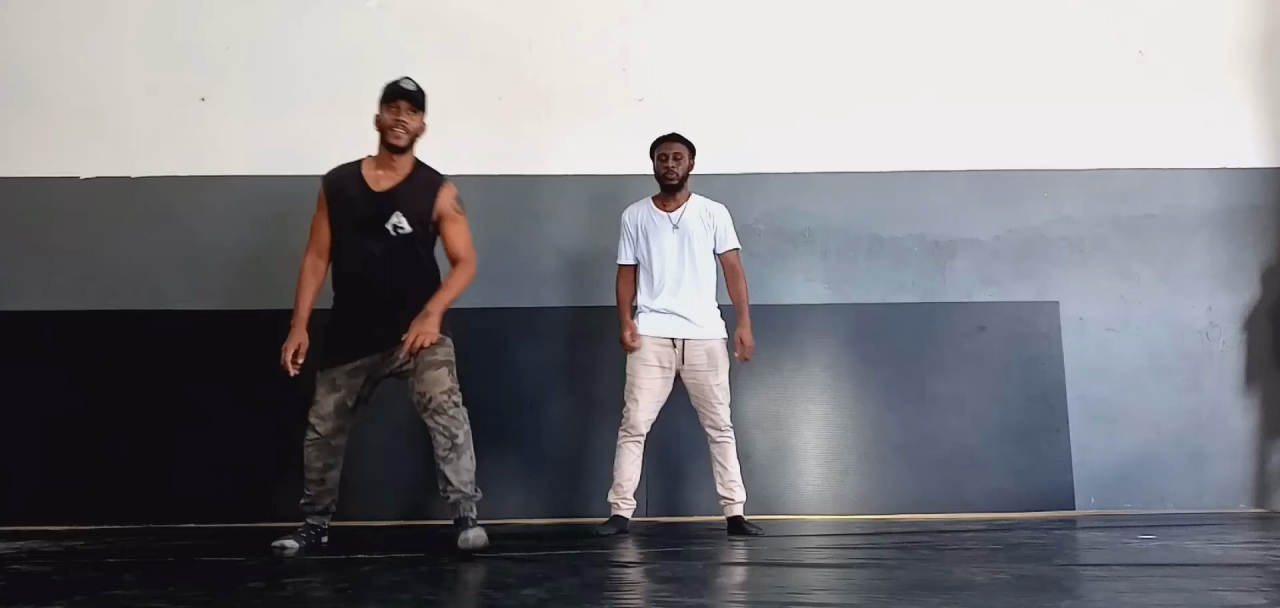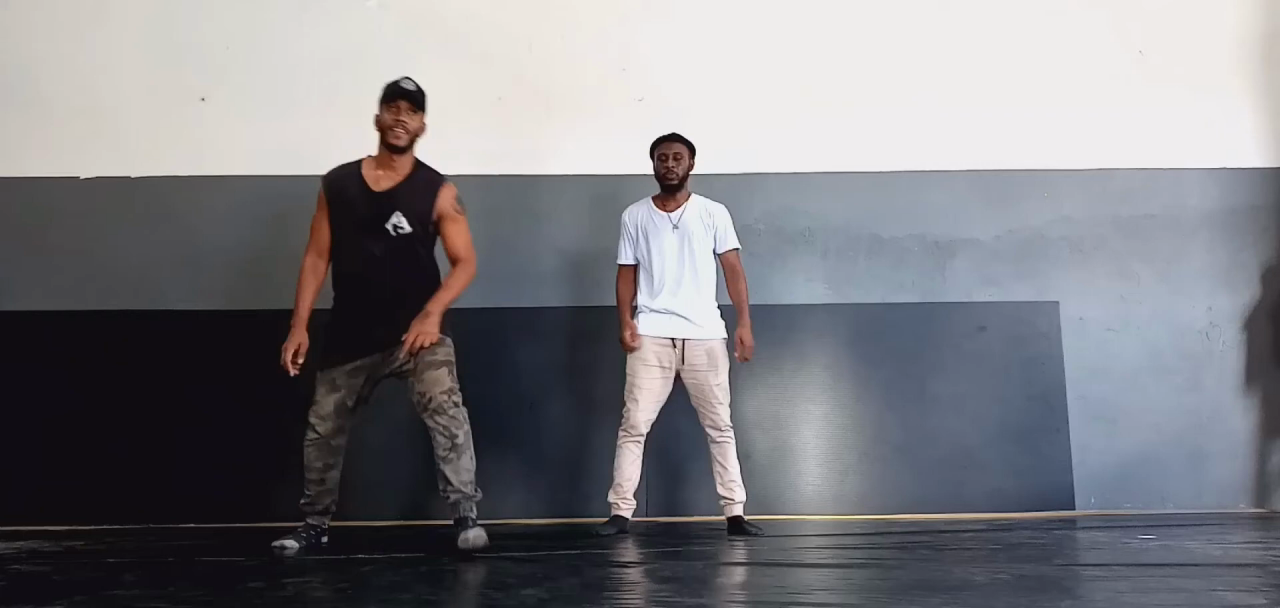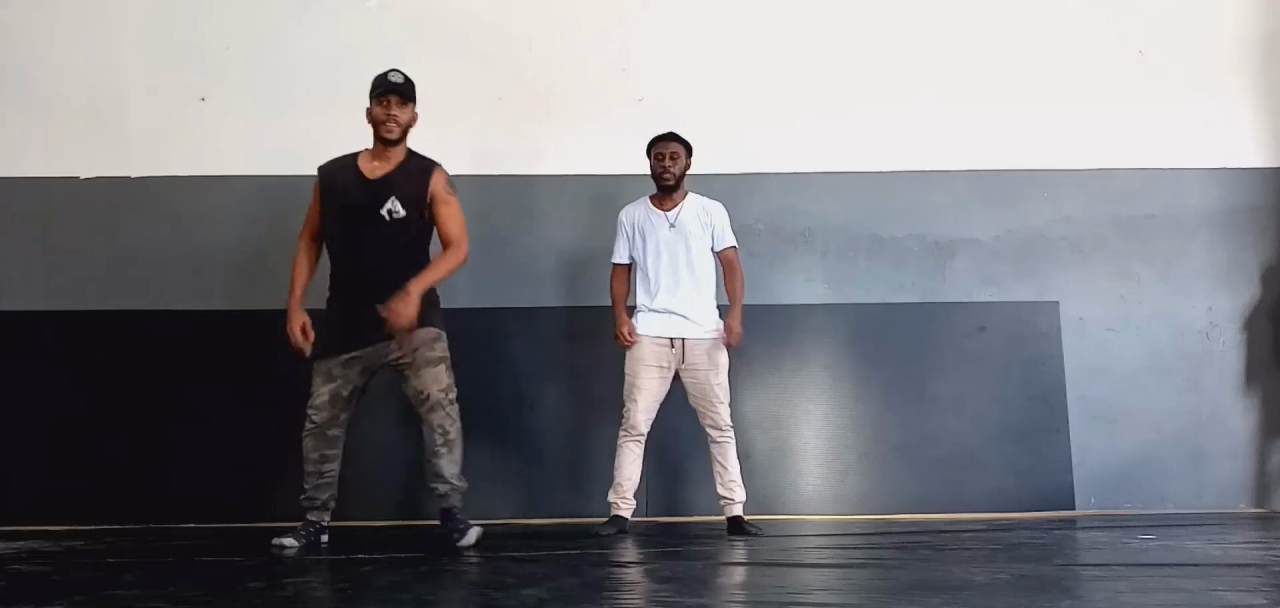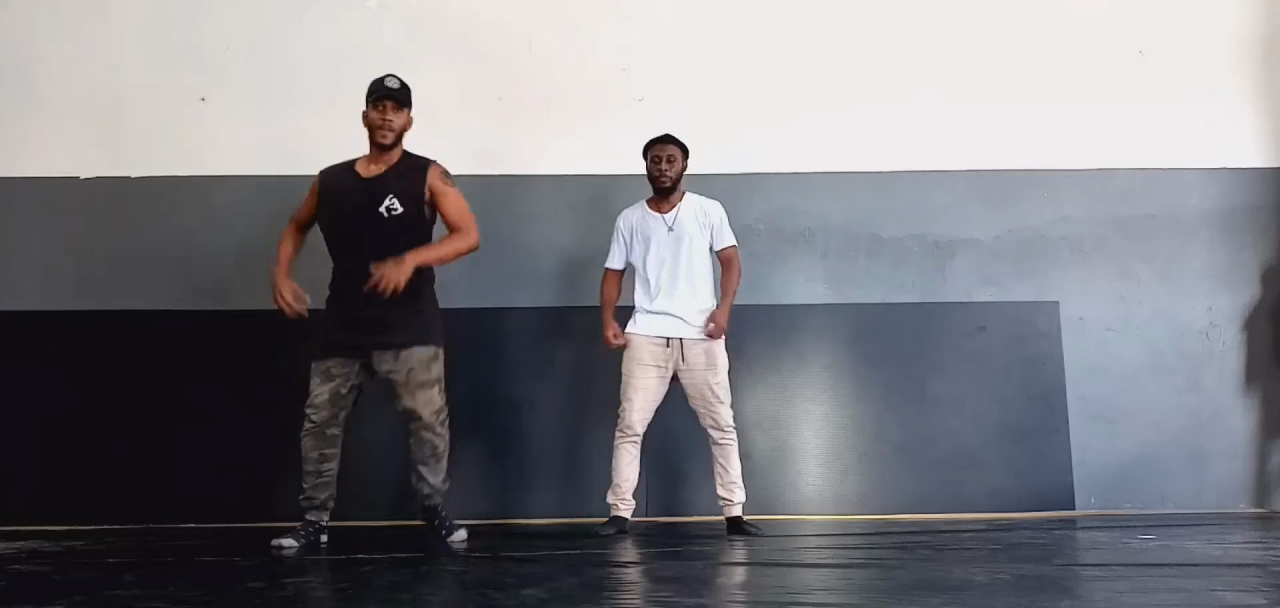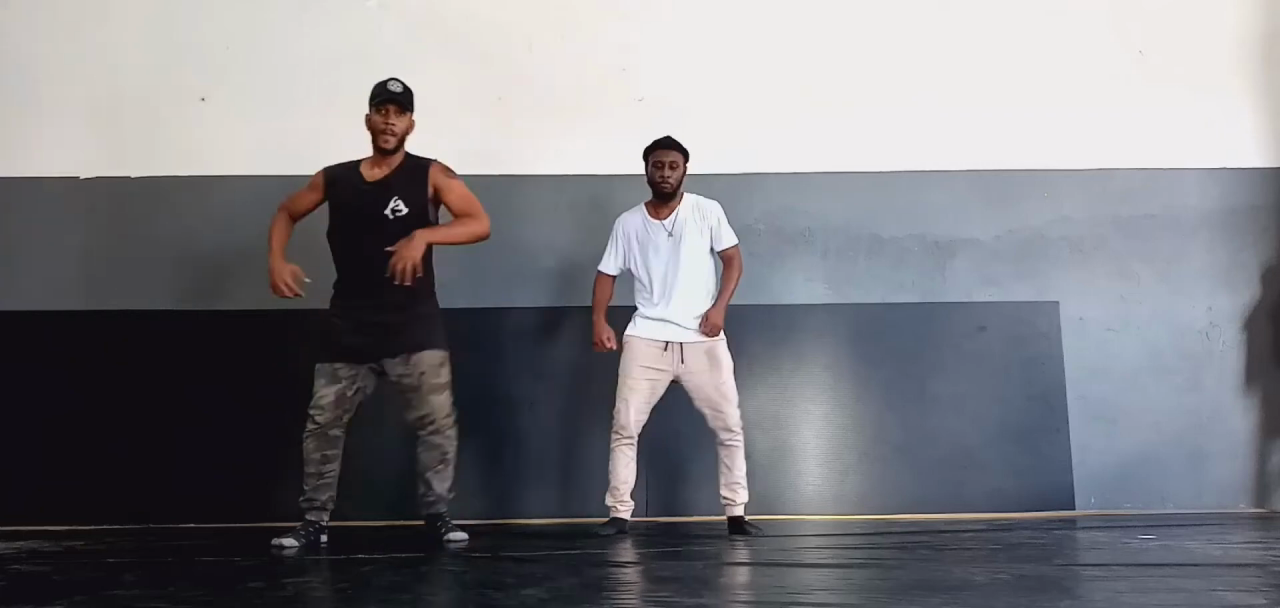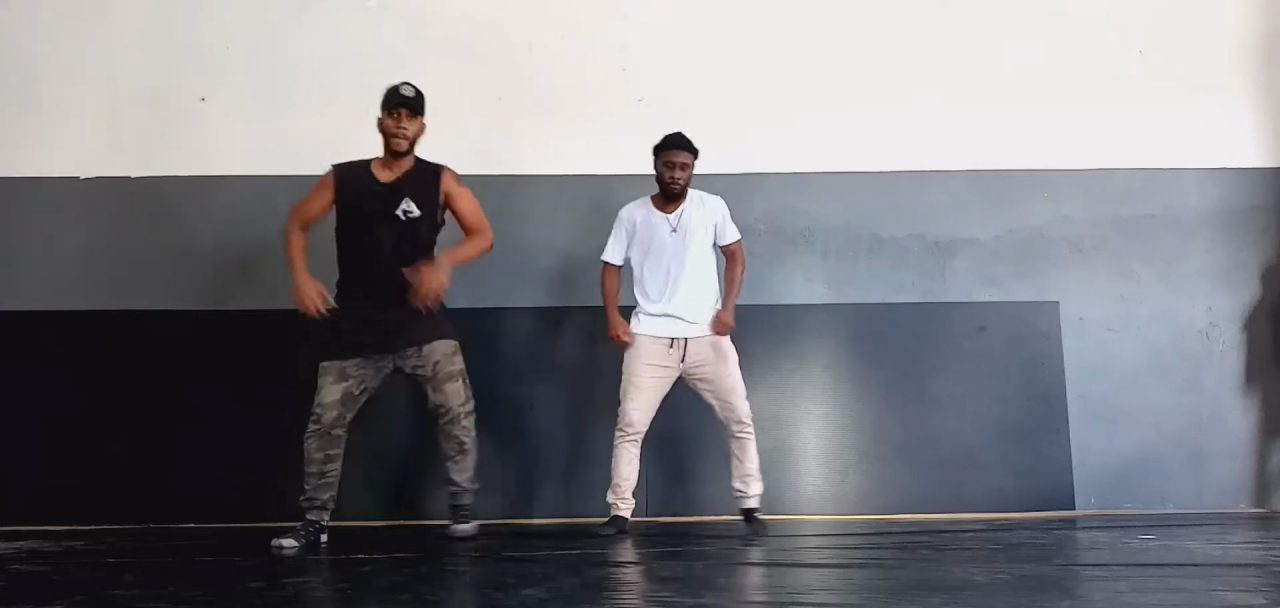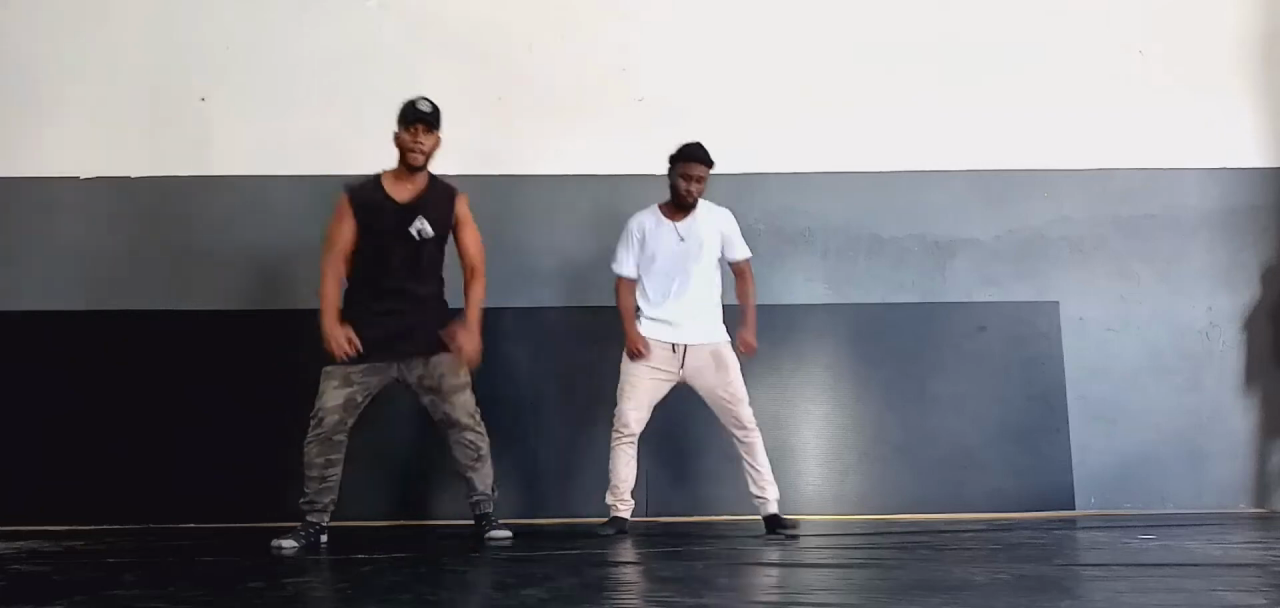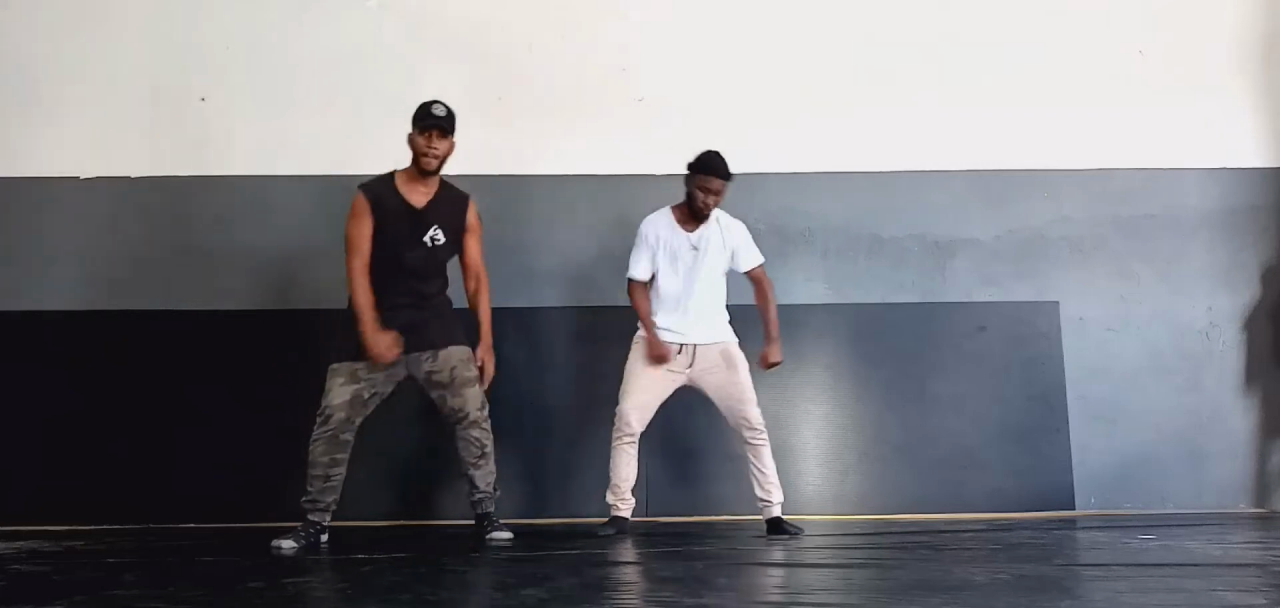
dt=0.1s
person 1, frame 1
left shoulder: (438, 191)
right shoulder: (337, 184)
left elbow: (465, 262)
right elbow: (317, 257)
left wrist: (433, 314)
right wrist: (299, 325)
left hip: (415, 326)
right hip: (350, 332)
left knee: (443, 405)
right knee: (323, 428)
left ankle: (466, 516)
right ankle: (315, 524)
person 1, frame 2
left shoulder: (438, 190)
right shoulder: (337, 183)
left elbow: (465, 261)
right elbow: (317, 256)
left wrist: (432, 313)
right wrist: (299, 325)
left hip: (415, 326)
right hip: (350, 332)
left knee: (443, 405)
right knee: (323, 428)
left ankle: (466, 515)
right ankle: (315, 524)
person 1, frame 3
left shoulder: (430, 177)
right shoulder: (332, 175)
left elbow: (458, 245)
right elbow: (309, 242)
left wrist: (415, 289)
right wrist: (295, 304)
left hip: (409, 315)
right hip: (345, 321)
left knee: (436, 398)
right knee: (322, 420)
left ankle: (451, 508)
right ankle: (315, 522)
person 1, frame 4
left shoulder: (428, 174)
right shoulder: (331, 180)
left elbow: (468, 234)
right elbow: (295, 228)
left wrist: (410, 259)
right wrist: (280, 273)
left hip: (408, 320)
right hip: (344, 322)
left knee: (426, 412)
right knee: (320, 419)
left ankle: (434, 508)
right ankle: (314, 522)
person 1, frame 5
left shoulder: (429, 174)
right shoulder: (335, 179)
left elbow: (480, 224)
right elbow: (286, 214)
left wrist: (423, 236)
right wrist: (277, 259)
left hip: (414, 326)
right hip: (350, 326)
left knee: (435, 418)
right knee: (323, 421)
left ankle: (436, 512)
right ankle: (314, 522)
person 1, frame 6
left shoulder: (439, 180)
right shoulder: (344, 178)
left elbow: (483, 235)
right elbow: (297, 223)
left wrist: (444, 264)
right wrist: (301, 276)
left hip: (420, 322)
right hip: (354, 324)
left knee: (456, 408)
right knee: (326, 420)
left ankle: (460, 505)
right ankle: (315, 522)
person 1, frame 7
left shoulder: (452, 201)
right shoulder: (357, 197)
left elbow: (475, 268)
right elbow: (335, 260)
left wrist: (471, 326)
right wrist: (329, 321)
left hip: (431, 335)
right hip: (366, 331)
left knee: (465, 420)
right knee: (327, 424)
left ankle: (484, 512)
right ankle: (314, 523)
person 1, frame 8
left shoulder: (462, 207)
right shoulder: (371, 195)
left elbow: (476, 278)
right elbow: (357, 267)
left wrist: (486, 341)
right wrist: (370, 331)
left hip: (437, 329)
right hip: (377, 331)
left knee: (474, 415)
right knee: (333, 422)
left ankle: (486, 513)
right ankle: (315, 523)
person 2, frame 1
left shoulder: (714, 213)
right shoulder: (635, 215)
left elbow: (733, 268)
right elbow: (627, 272)
left wrist: (744, 322)
right wrist: (626, 322)
left hip: (705, 336)
right hip: (651, 336)
left knee: (719, 425)
right knee: (635, 423)
left ankle: (734, 512)
right ankle: (621, 511)
person 2, frame 2
left shoulder: (714, 212)
right shoulder: (635, 215)
left elbow: (733, 267)
right elbow: (627, 272)
left wrist: (744, 322)
right wrist: (626, 321)
left hip: (705, 336)
right hip: (652, 336)
left knee: (719, 425)
right knee: (635, 423)
left ankle: (734, 512)
right ankle: (621, 511)
person 2, frame 3
left shoulder: (711, 211)
right shoulder: (631, 215)
left elbow: (732, 265)
right elbow: (621, 270)
left wrist: (735, 312)
right wrist: (620, 315)
left hip: (703, 335)
right hip: (650, 335)
left knee: (719, 424)
right knee: (634, 423)
left ankle: (734, 513)
right ankle: (620, 511)
person 2, frame 4
left shoulder: (708, 210)
right shoulder: (629, 219)
left elbow: (731, 262)
right elbow: (613, 273)
left wrist: (723, 308)
right wrist: (608, 319)
left hip: (700, 336)
right hip: (647, 336)
left knee: (721, 425)
right knee: (630, 423)
left ankle: (733, 513)
right ankle: (620, 512)
person 2, frame 5
left shoulder: (707, 211)
right shoulder: (628, 223)
left elbow: (733, 260)
right elbow: (606, 275)
left wrist: (718, 308)
right wrist: (599, 320)
left hip: (701, 341)
right hip: (647, 339)
left knee: (729, 425)
right knee: (625, 425)
left ankle: (735, 513)
right ankle: (619, 513)
person 2, frame 6
left shoulder: (711, 207)
right shoulder: (632, 215)
left elbow: (735, 255)
right elbow: (611, 266)
left wrist: (728, 306)
right wrist: (613, 315)
left hip: (705, 336)
right hip: (651, 336)
left knee: (739, 415)
right knee: (630, 422)
left ankle: (749, 505)
right ankle: (620, 512)
person 2, frame 7
left shoulder: (720, 219)
right shoulder: (641, 224)
left elbow: (743, 271)
right elbow: (624, 281)
left wrist: (748, 326)
right wrist: (630, 331)
left hip: (707, 343)
right hip: (652, 340)
left knee: (743, 422)
right knee: (625, 423)
left ankle: (770, 510)
right ankle: (619, 513)
person 2, frame 8
left shoulder: (731, 230)
right shoulder: (654, 226)
left elbow: (760, 281)
right elbow: (637, 285)
left wrist: (773, 339)
right wrist: (650, 337)
left hip: (715, 345)
right hip: (662, 343)
left knee: (752, 425)
right knee: (627, 421)
left ankle: (773, 514)
right ankle: (620, 513)
